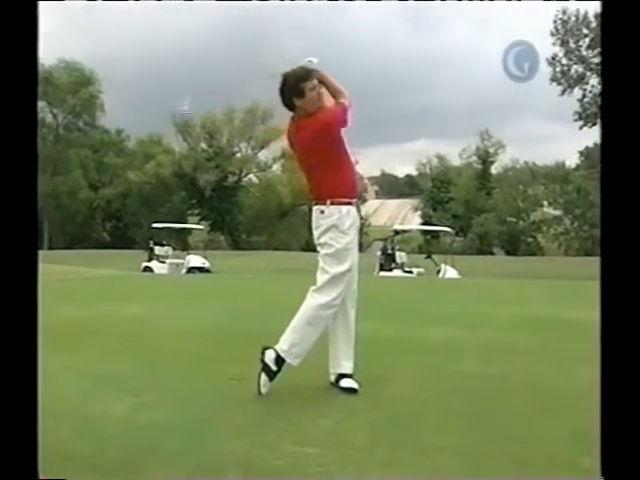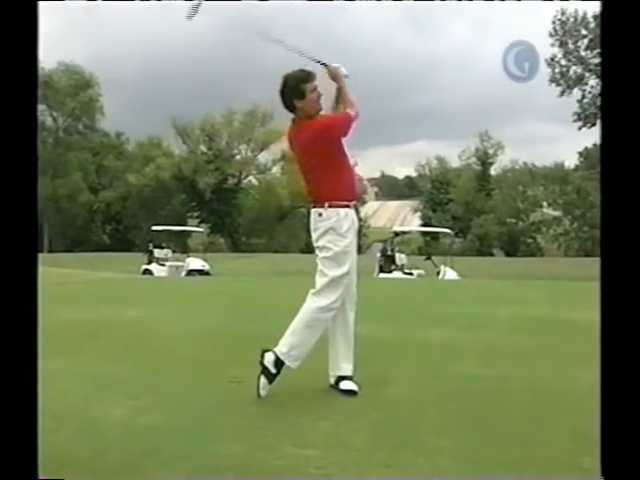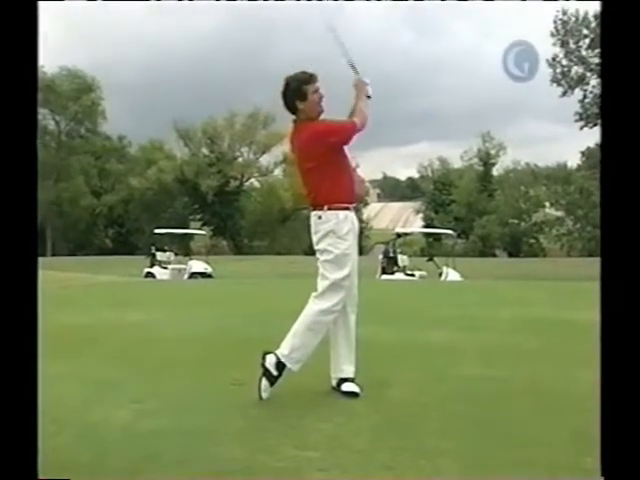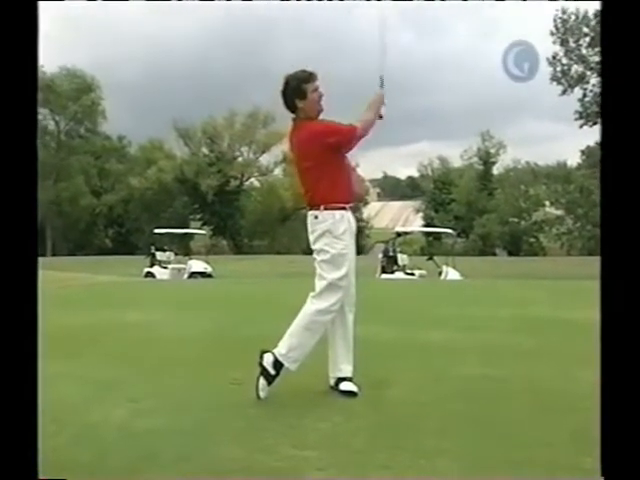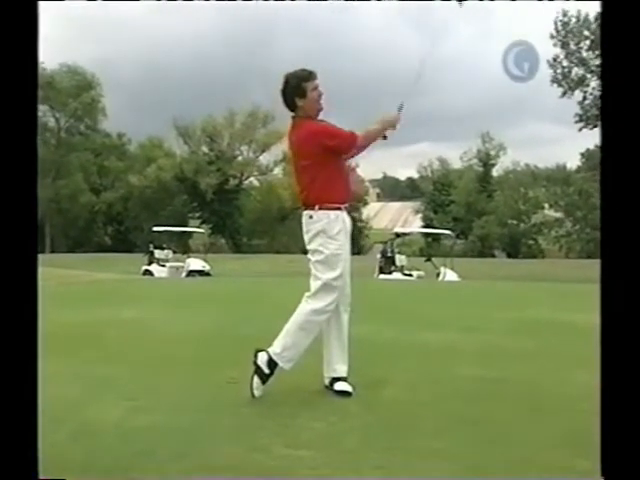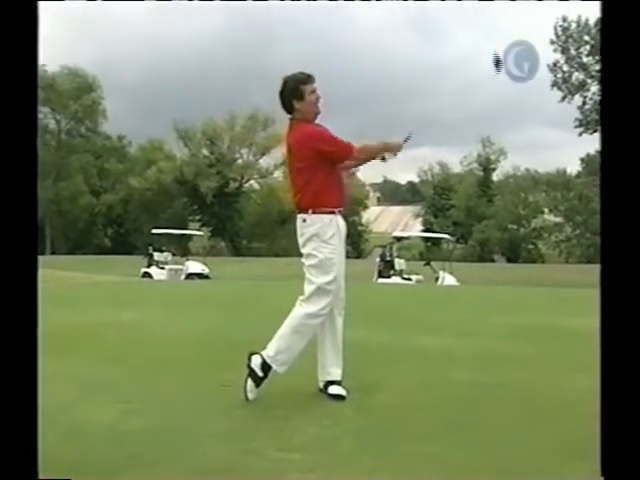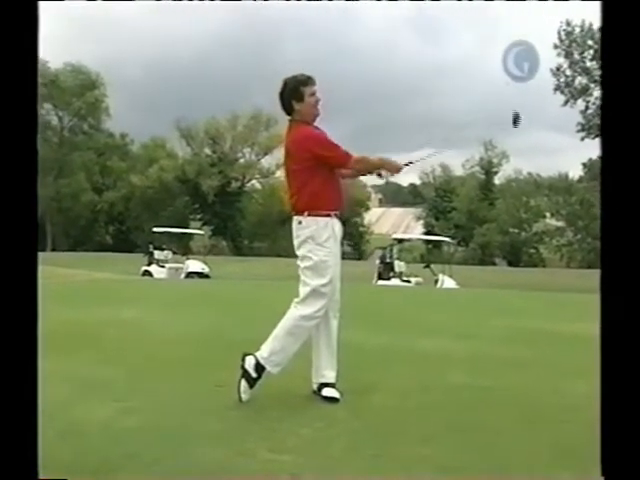
dt=0.2s
person 1, frame 1
left shoulder: (296, 129)
right shoulder: (322, 125)
left elbow: (331, 102)
right elbow: (343, 99)
right wrist: (321, 74)
left hip: (340, 212)
right hip: (337, 214)
left knee: (346, 295)
right knee: (328, 292)
left ankle: (341, 370)
right ankle: (279, 356)
person 1, frame 2
left shoulder: (299, 131)
right shoulder: (319, 129)
right elbow: (352, 113)
left wrist: (339, 101)
right wrist: (340, 82)
left hip: (338, 216)
right hip: (335, 217)
left knee: (345, 297)
right knee: (327, 295)
left ankle: (341, 372)
right ankle: (278, 358)
person 1, frame 3
left shoulder: (303, 133)
right shoulder: (318, 133)
left elbow: (347, 126)
right elbow: (358, 123)
right wrist: (360, 94)
left hip: (338, 218)
right hip: (334, 220)
left knee: (346, 300)
right knee: (330, 298)
left ankle: (342, 374)
right ankle: (279, 361)
person 1, frame 4
left shoulder: (303, 132)
right shoulder: (317, 132)
left elbow: (349, 134)
right elbow: (359, 130)
right wrist: (375, 106)
left hip: (336, 218)
right hip: (331, 219)
left knee: (344, 299)
right knee: (327, 297)
left ankle: (340, 373)
right ankle: (277, 360)
person 1, frame 5
left shoulder: (304, 130)
right shoulder: (315, 131)
left elbow: (343, 151)
right elbow: (358, 141)
left wrist: (377, 131)
right wrist: (385, 124)
left hip: (332, 218)
right hip: (327, 219)
left knee: (339, 299)
right knee: (323, 297)
left ankle: (335, 373)
right ankle: (272, 358)
person 1, frame 6
left shoulder: (302, 133)
right shoulder: (310, 135)
left elbow: (339, 163)
right elbow: (355, 153)
left wrist: (376, 152)
right wrist: (385, 146)
left hip: (327, 223)
right hip: (321, 224)
left knee: (334, 303)
right knee: (317, 301)
left ankle: (330, 376)
right ankle: (266, 362)
person 1, frame 7
left shoulder: (303, 135)
right shoulder: (308, 137)
left elbow: (338, 170)
right elbow: (352, 163)
left wrist: (375, 167)
right wrist: (383, 163)
left hip: (324, 225)
right hip: (316, 226)
left knee: (328, 305)
right knee: (312, 303)
left ankle: (324, 378)
right ankle: (260, 363)
